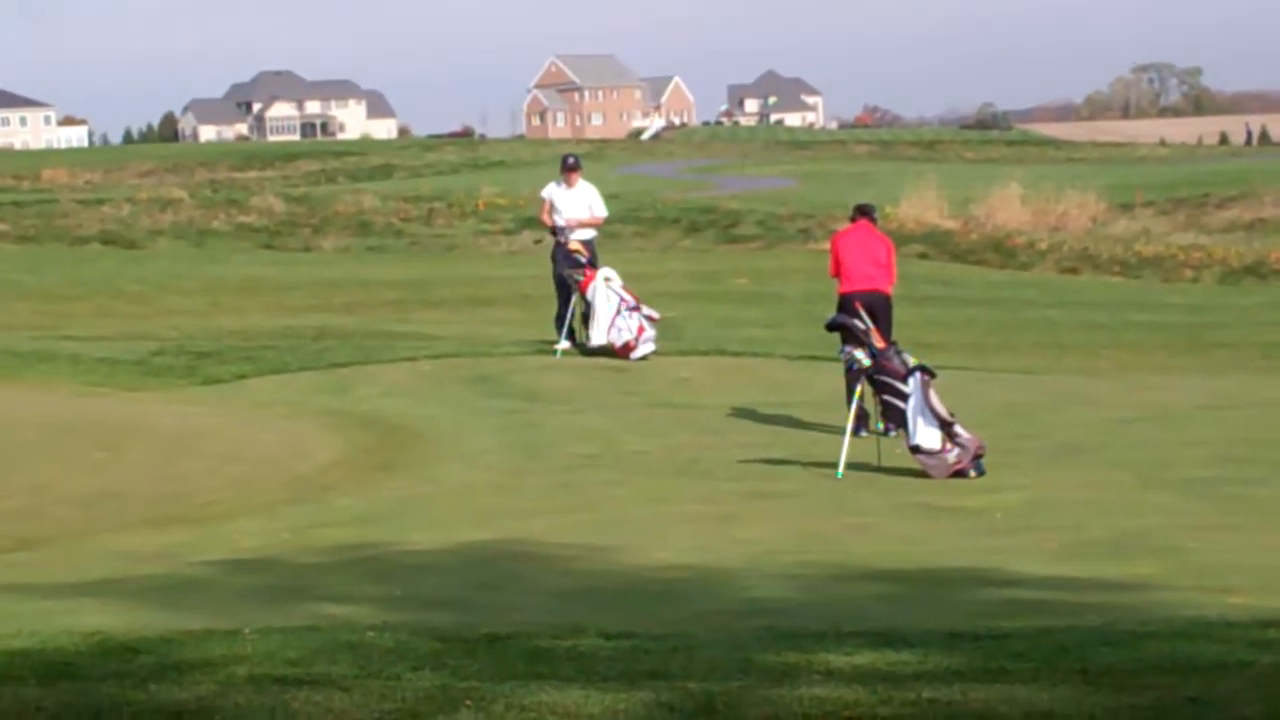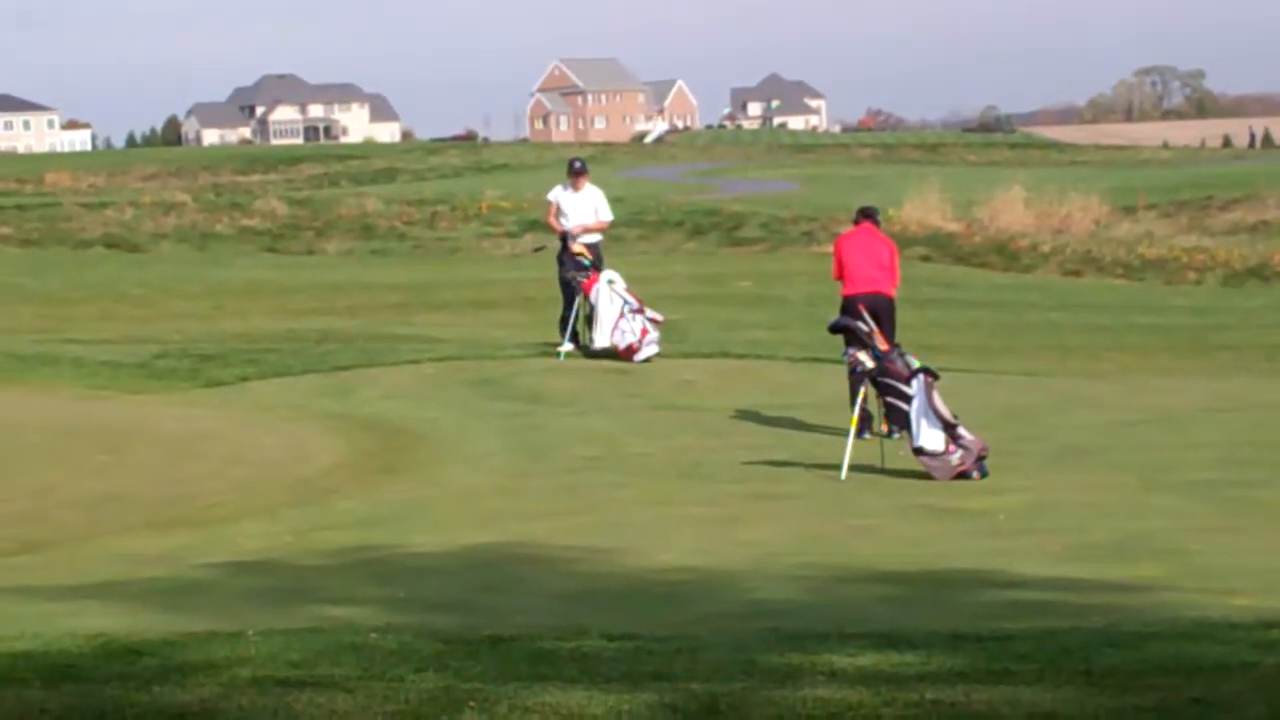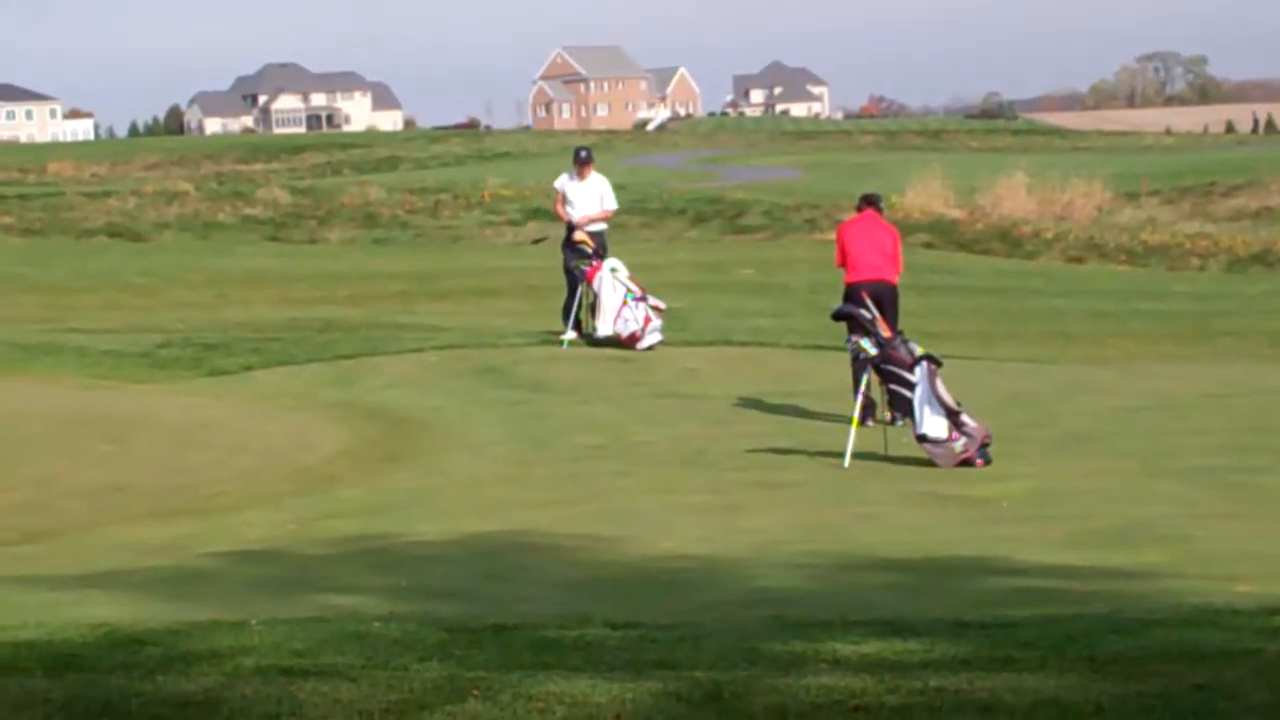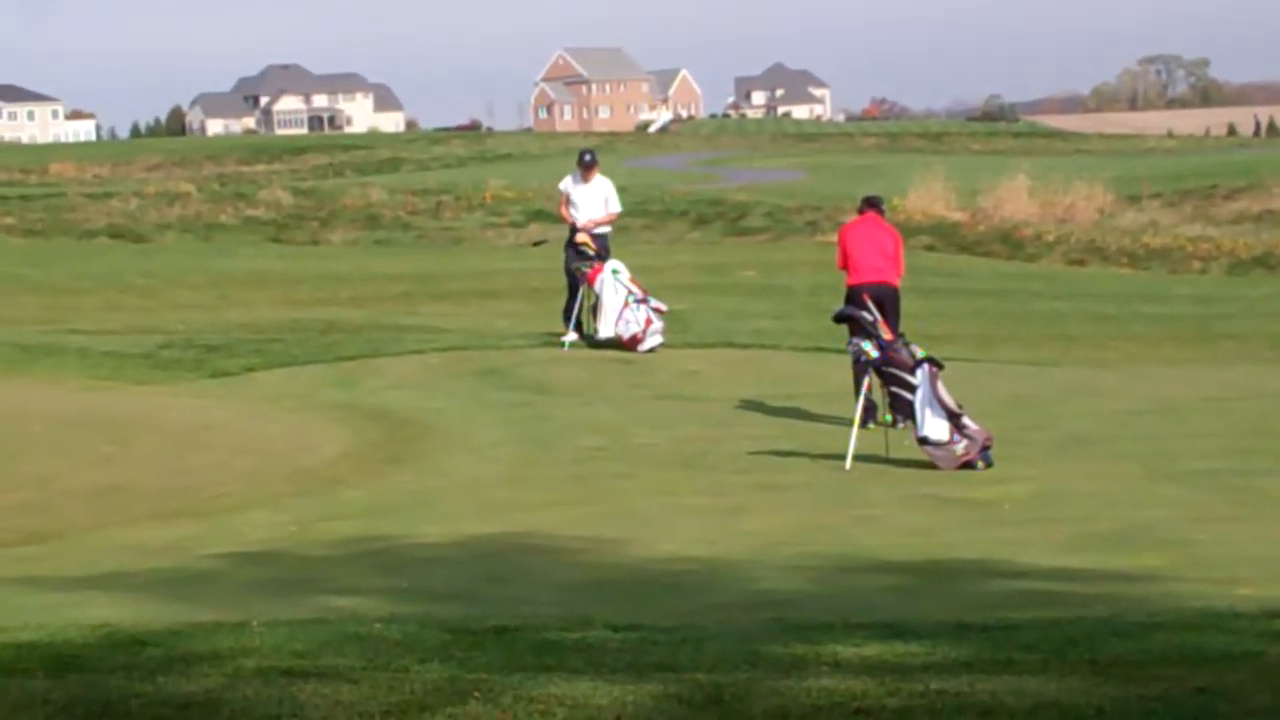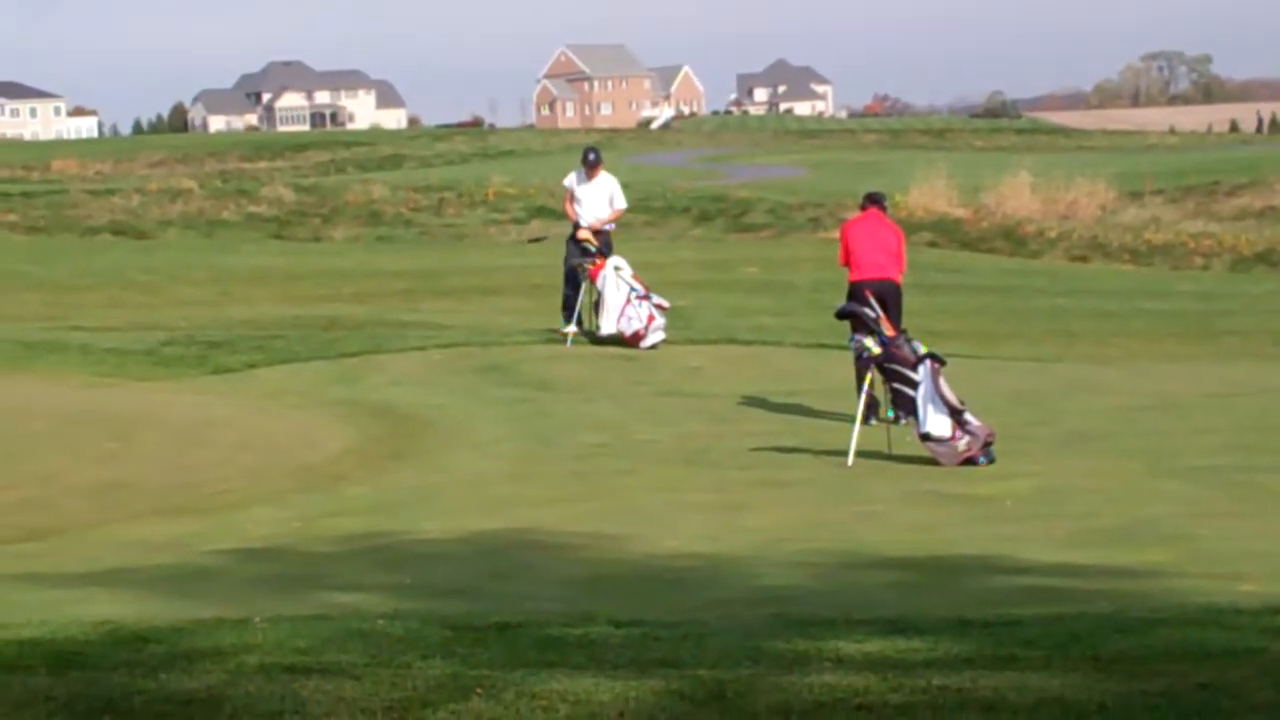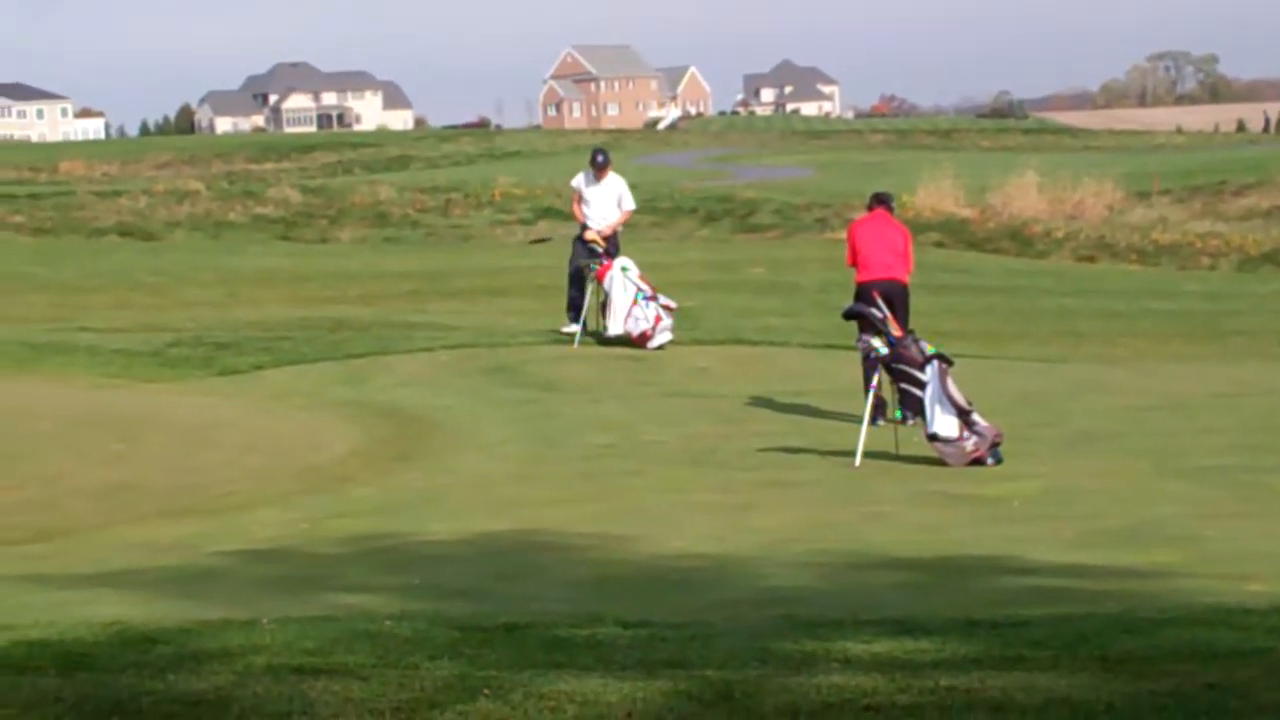
dt=0.1s
person 1, frame 1
left shoulder: (839, 237)
right shoulder: (885, 240)
left elbow: (834, 271)
right elbow: (892, 277)
left hip: (851, 296)
right hip: (880, 296)
left knee: (853, 359)
left ankle: (860, 422)
person 1, frame 2
left shoulder: (842, 240)
right shoulder: (888, 242)
left elbow: (837, 274)
right elbow: (895, 279)
left hip: (854, 299)
right hip: (883, 299)
left ankle: (863, 424)
right ankle: (894, 423)
person 1, frame 3
left shoulder: (845, 227)
right shoulder: (891, 229)
left elbow: (840, 261)
right elbow: (898, 266)
left hip: (857, 287)
right hip: (886, 287)
left knee: (860, 349)
left ankle: (867, 411)
right ankle: (897, 410)
person 1, frame 4
left shoulder: (847, 230)
right shoulder: (892, 231)
left elbow: (842, 264)
right elbow: (899, 269)
left hip: (859, 289)
right hip: (887, 289)
left ankle: (868, 414)
person 1, frame 5
left shoulder: (849, 226)
right shoulder: (894, 228)
left elbow: (844, 260)
right elbow: (902, 265)
left hip: (861, 285)
right hip: (890, 285)
left ankle: (870, 410)
person 1, frame 6
left shoulder: (856, 227)
right shoulder: (901, 228)
left elbow: (851, 261)
right elbow: (909, 266)
left hip: (868, 286)
right hip: (897, 286)
left ankle: (877, 411)
right ankle: (908, 409)
person 2, frame 1
left shoulder: (589, 190)
right shoulder: (552, 189)
left elbow: (599, 219)
right elbow: (544, 214)
left wrist: (578, 221)
right wrist: (552, 226)
left hip: (585, 245)
right hip: (562, 246)
right knee: (563, 291)
right ankle: (566, 336)
person 2, frame 2
left shoulder: (596, 194)
right shoulder: (558, 192)
left elbow: (605, 223)
right elbow: (550, 217)
left wrist: (583, 227)
right wrist: (560, 231)
left hip: (590, 248)
right hip: (568, 249)
right knee: (569, 293)
right ankle: (570, 339)
person 2, frame 3
left shoulder: (601, 182)
right shoulder: (564, 180)
left elbow: (609, 212)
right elbow: (558, 205)
left wrist: (587, 218)
right wrist: (567, 221)
left hip: (595, 236)
right hip: (573, 236)
right knee: (572, 281)
right ankle: (572, 327)
person 2, frame 4
left shoulder: (606, 185)
right shoulder: (569, 182)
left elbow: (614, 214)
right elbow: (562, 207)
left wrist: (593, 222)
right wrist: (571, 223)
left hip: (599, 238)
right hip: (576, 238)
right knee: (573, 282)
right ankle: (573, 328)
person 2, frame 5
left shoulder: (610, 182)
right shoulder: (574, 178)
left elbow: (619, 210)
right elbow: (567, 203)
left wrist: (600, 222)
right wrist: (575, 221)
left hip: (601, 235)
right hip: (579, 233)
right knee: (571, 272)
right ankle: (571, 320)
person 2, frame 6
left shoulder: (619, 183)
right shoulder: (582, 178)
left elbow: (628, 211)
right elbow: (575, 204)
left wrist: (611, 227)
right wrist: (582, 223)
left hip: (609, 237)
right hip: (586, 234)
right knee: (576, 273)
right ankle: (575, 320)
